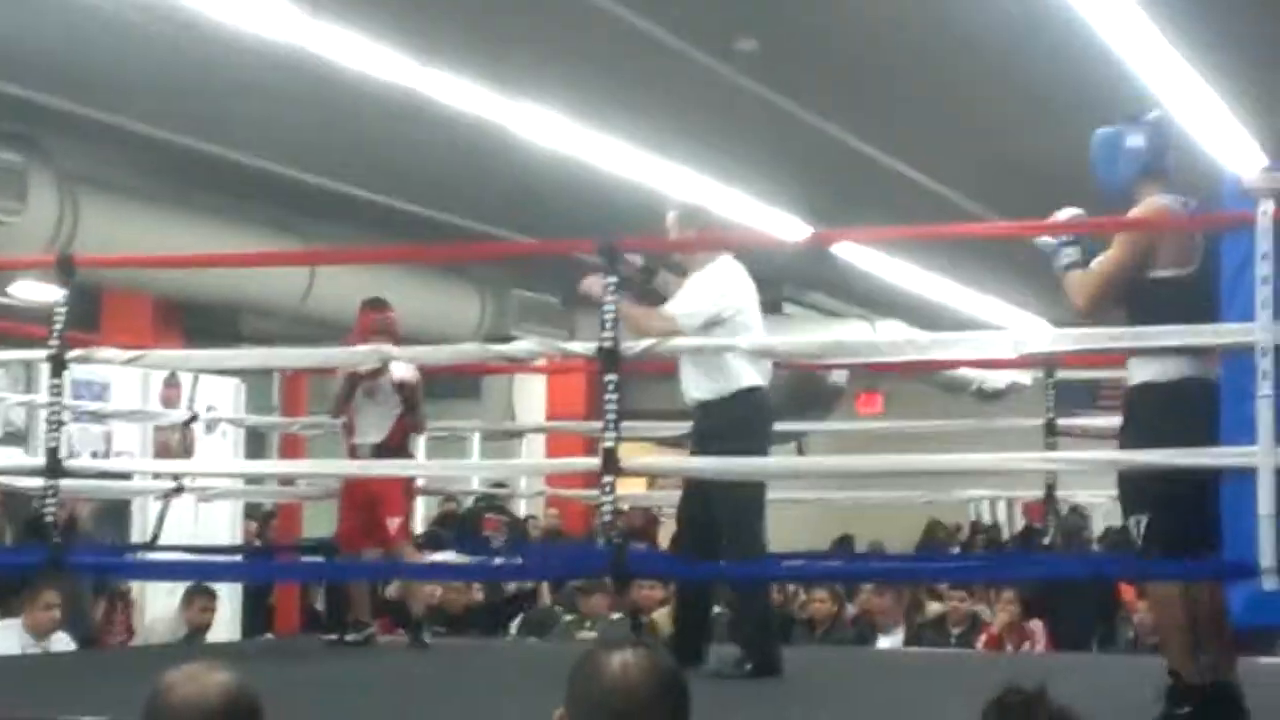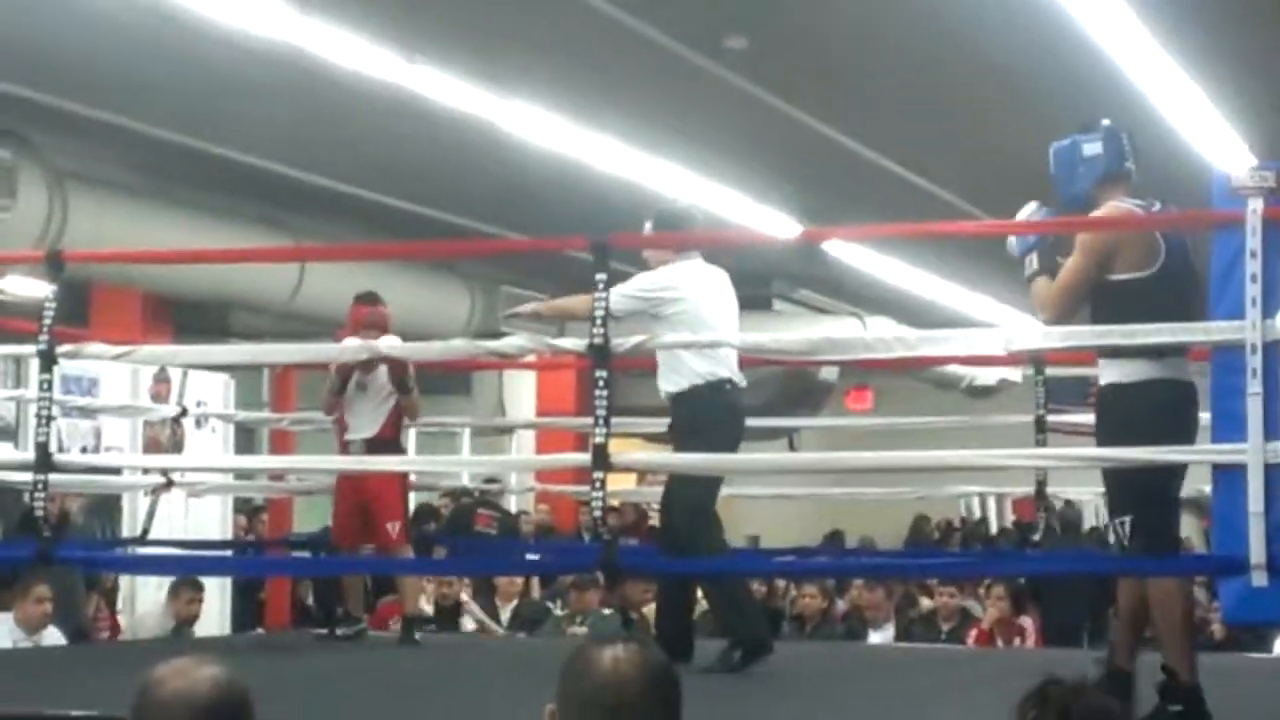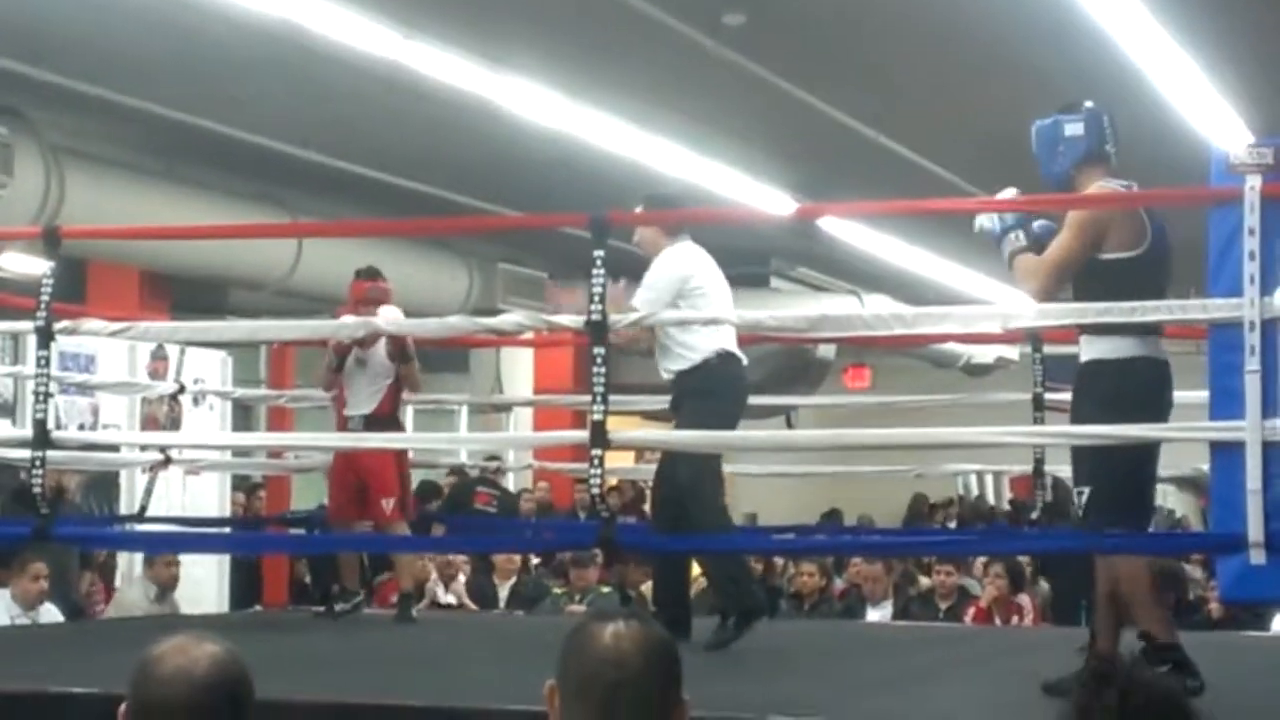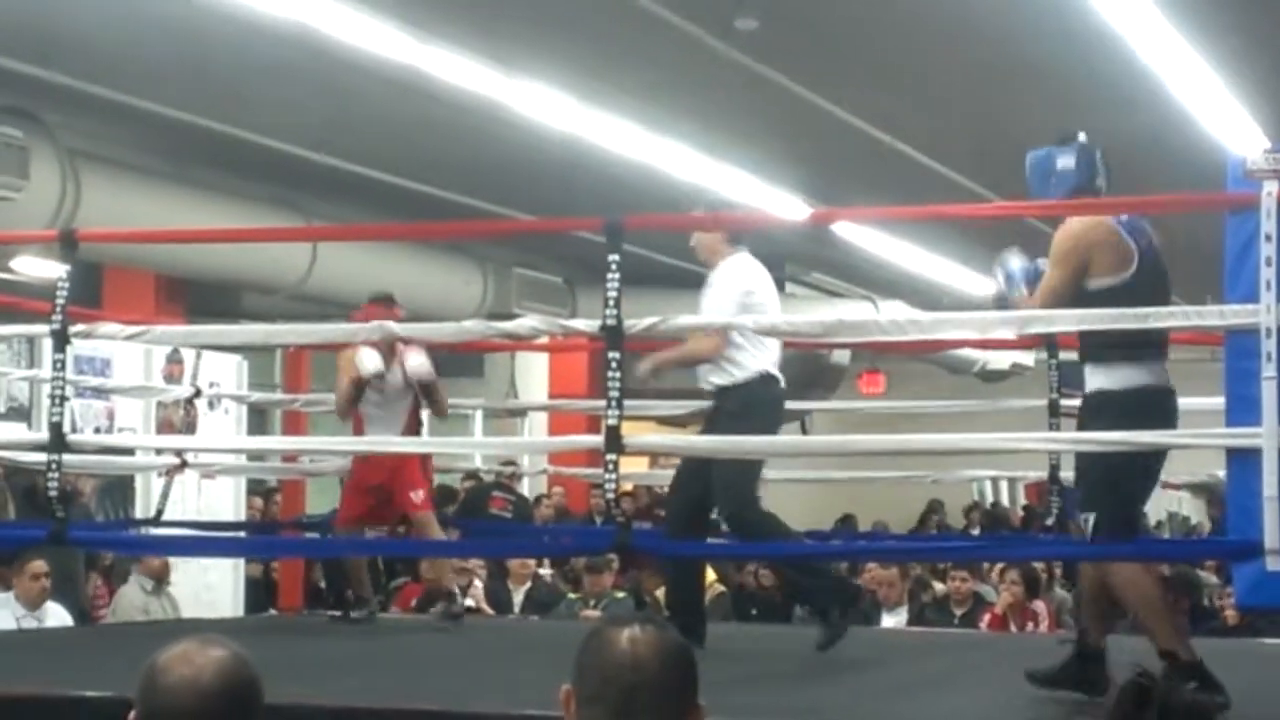
dt=0.3s
person 1, frame 1
left shoulder: (1149, 218)
right shoulder: (1196, 221)
left elbow: (1088, 299)
left wrist: (1067, 252)
right wrist: (1091, 259)
left hip: (1162, 398)
right hip: (1199, 395)
left knee: (1157, 554)
right knee: (1194, 554)
person 1, frame 2
left shoulder: (1108, 223)
right shoulder: (1166, 226)
left elbow: (1054, 309)
left wrist: (1035, 256)
right wrist: (1066, 260)
left hip: (1134, 398)
right hip: (1173, 394)
left knee: (1148, 549)
right knee: (1147, 544)
person 1, frame 3
left shoulder: (1098, 202)
right shoulder: (1135, 206)
left elbow: (1039, 286)
left wrist: (1013, 238)
right wrist: (1040, 236)
left hip: (1113, 377)
right hip: (1139, 376)
left knee: (1109, 526)
right knee: (1116, 526)
left ankle: (1167, 657)
right ankle: (1104, 660)
person 1, frame 4
left shoulder: (1080, 231)
right shoulder: (1136, 232)
left wrist: (1019, 282)
right wrist: (1052, 281)
left hip: (1118, 403)
right hip: (1150, 401)
left knee: (1111, 545)
right knee: (1099, 531)
left ankle: (1189, 673)
right ankle: (1089, 658)
person 2, frame 1
left shoulder: (716, 281)
right shoulder: (712, 276)
left elbow: (659, 328)
right elbow: (672, 308)
left wrist: (606, 296)
left hip: (737, 414)
right hip: (721, 416)
left knee: (739, 533)
right knee: (696, 529)
left ankle: (760, 652)
right ankle: (687, 643)
person 2, frame 2
left shoulder: (666, 281)
right shoulder: (715, 277)
left elbow: (590, 308)
left wrist: (538, 308)
left hip: (704, 408)
right hip: (713, 405)
left knee: (695, 520)
right knee: (676, 520)
left ankle: (746, 635)
right ankle: (673, 639)
person 2, frame 3
left shoulder: (672, 261)
right shoulder: (689, 261)
left elbow: (635, 332)
right elbow: (656, 335)
left hip: (710, 384)
right hip: (703, 386)
left knee: (694, 485)
right knee: (669, 495)
left ankle: (739, 602)
right ankle: (672, 616)
person 2, frame 4
left shoulder: (733, 273)
right shoulder: (737, 274)
left elbow: (708, 347)
left wrist: (656, 361)
left hip: (748, 402)
right hip: (735, 403)
left knee: (737, 506)
right knee: (684, 504)
left ankle: (829, 597)
right ankle: (685, 622)
person 3, frame 1
left shoulder: (402, 369)
right shoulder: (350, 366)
left elbow: (417, 426)
right elbow: (336, 411)
left wrist: (411, 395)
right wrist: (352, 381)
left hip: (392, 463)
right hip: (358, 463)
left knee: (398, 541)
right knee: (351, 545)
left ankle: (419, 624)
right ankle: (362, 623)
person 3, frame 2
left shoulder: (395, 361)
right shoulder: (343, 360)
left elbow: (412, 413)
right elbow: (329, 408)
left wrist: (402, 376)
right wrist: (343, 373)
left hip: (386, 460)
right hip: (351, 459)
left knee: (396, 540)
right knee: (347, 542)
left ankle: (411, 622)
right ankle: (355, 617)
person 3, frame 3
left shoulder: (393, 336)
right shoulder: (343, 335)
left elbow: (414, 385)
right elbow: (326, 385)
left wrist: (404, 351)
right wrist: (340, 352)
left hip: (384, 437)
right hip: (348, 436)
left knee: (392, 518)
right knee: (341, 518)
left ankle: (406, 599)
right ankle: (350, 592)
person 3, frame 4
left shoulder: (412, 357)
right shoulder: (352, 356)
left elbow: (441, 411)
right elbow: (342, 411)
left wrist: (428, 385)
right wrist: (358, 384)
left hip: (406, 452)
right hip: (369, 454)
left knee: (423, 516)
right knee: (345, 528)
left ankle: (450, 597)
right ankle: (363, 599)
